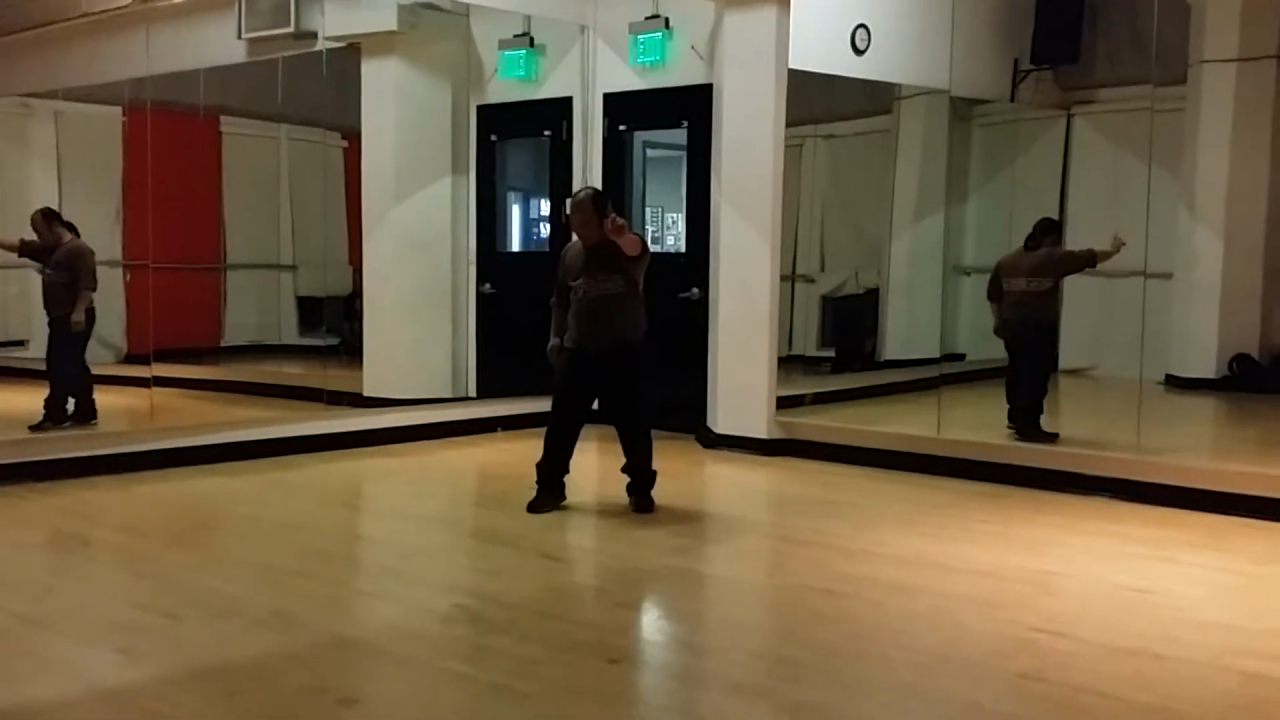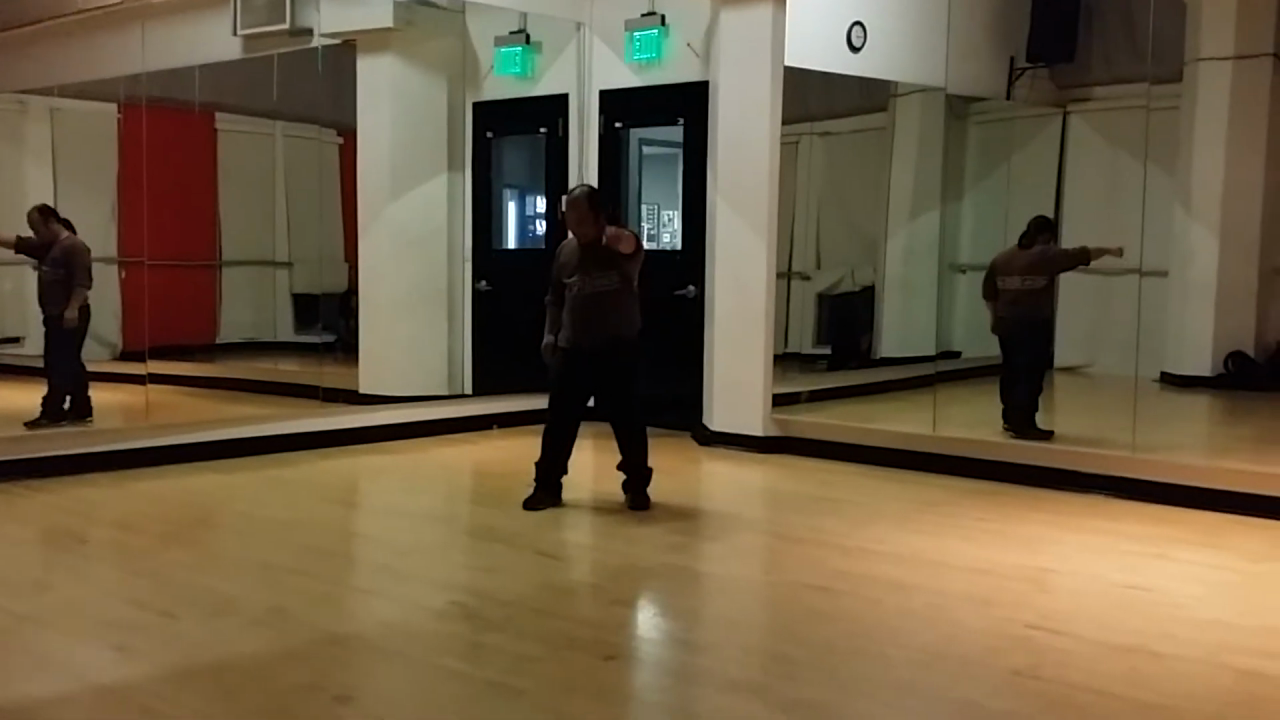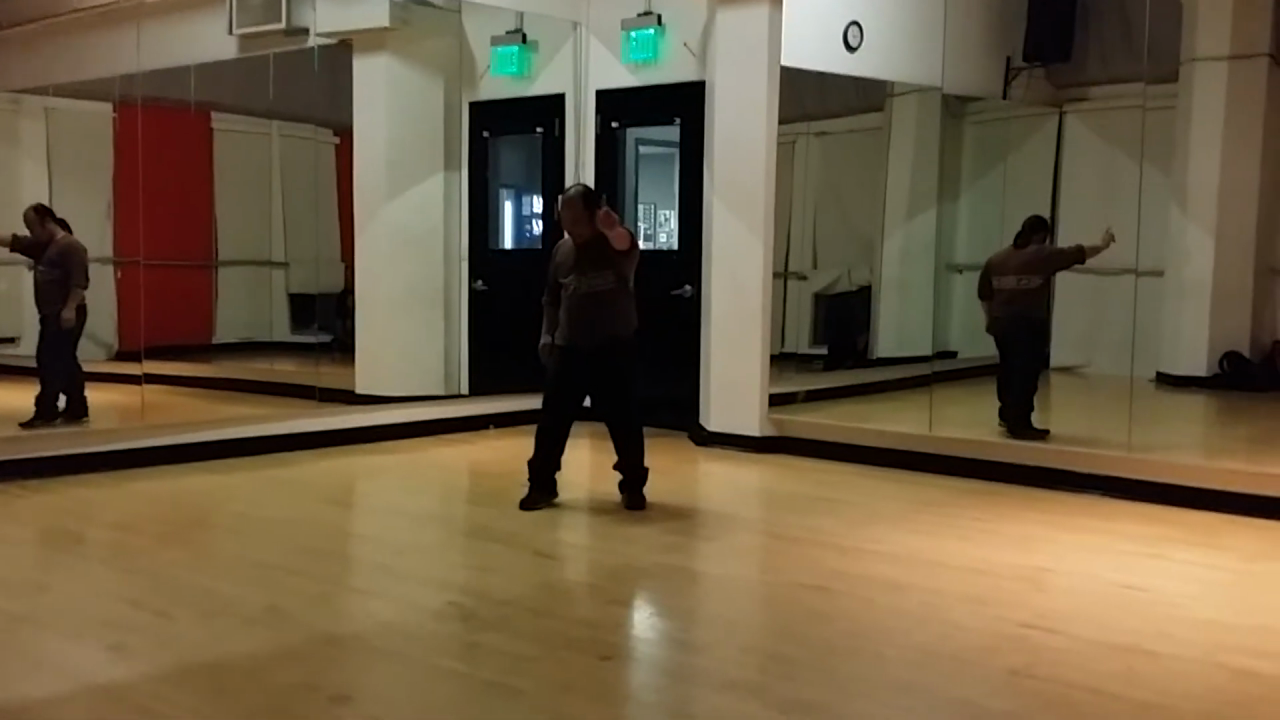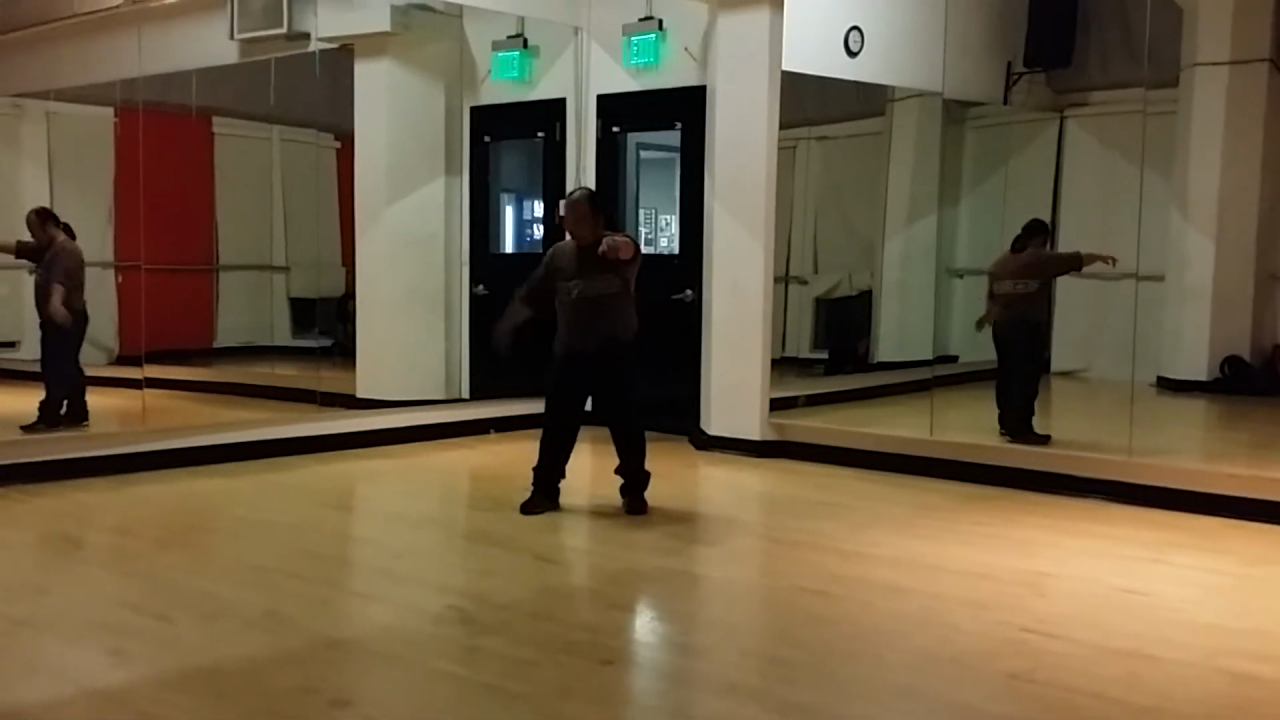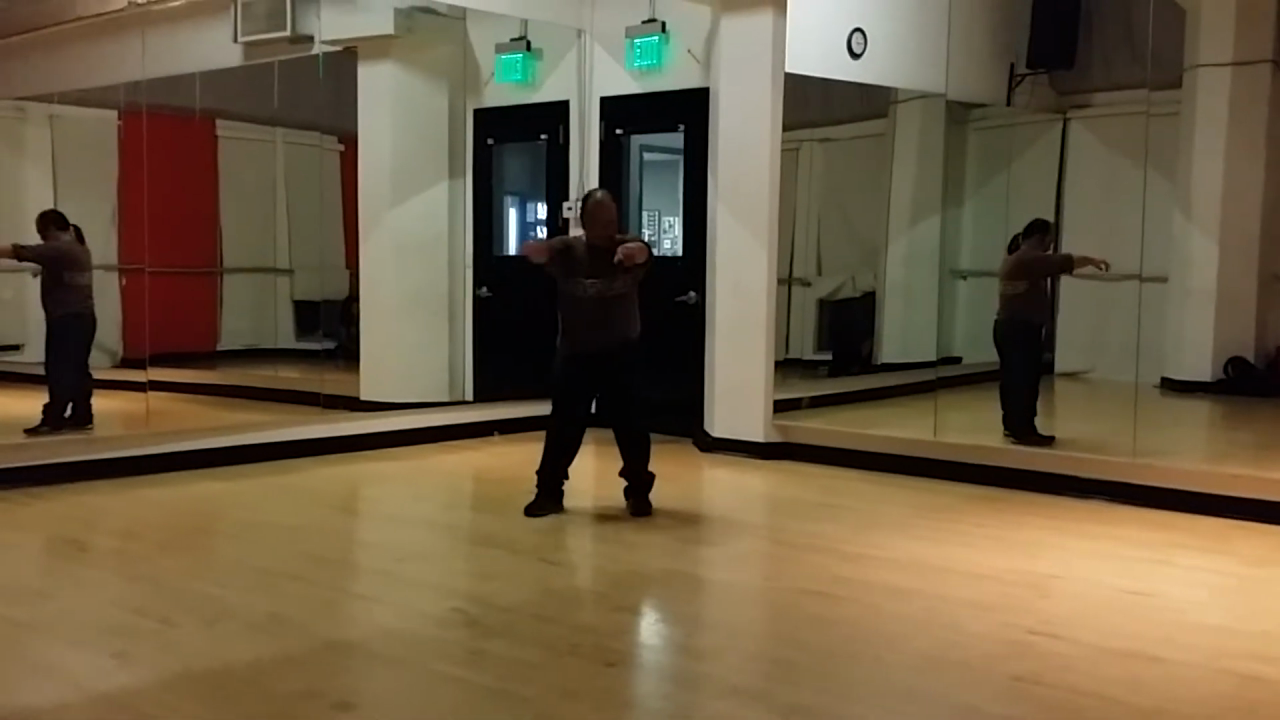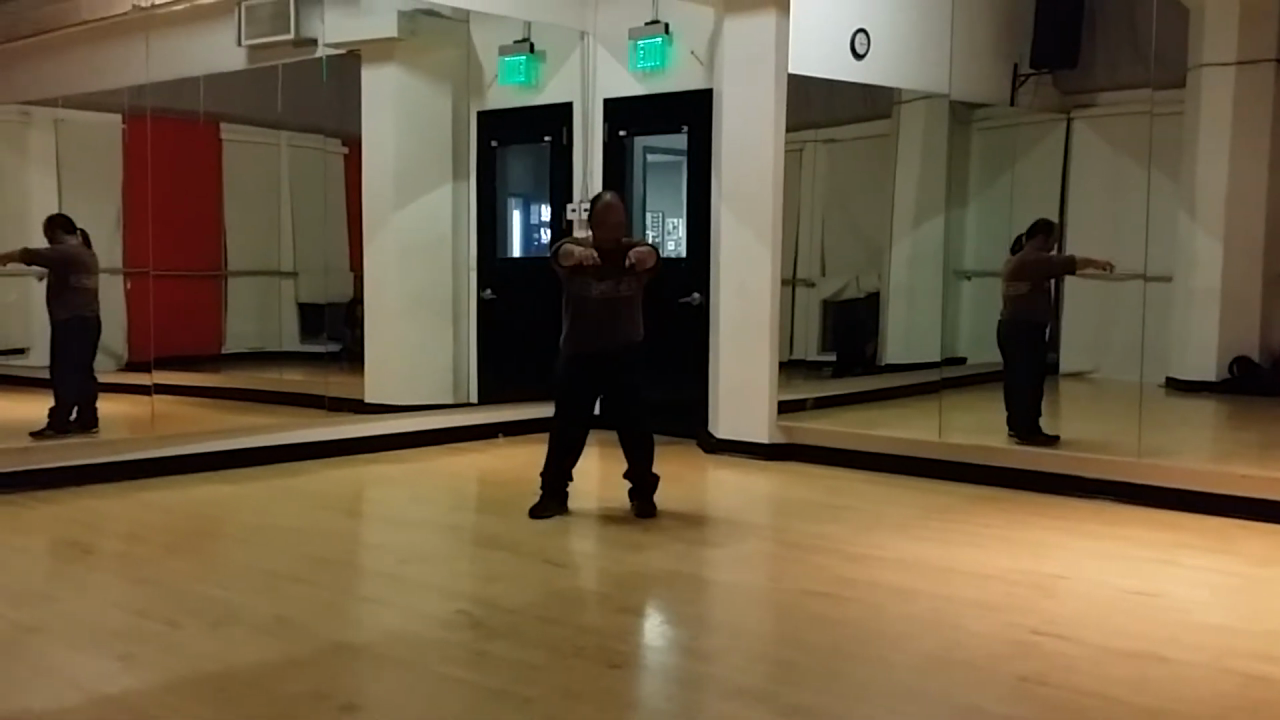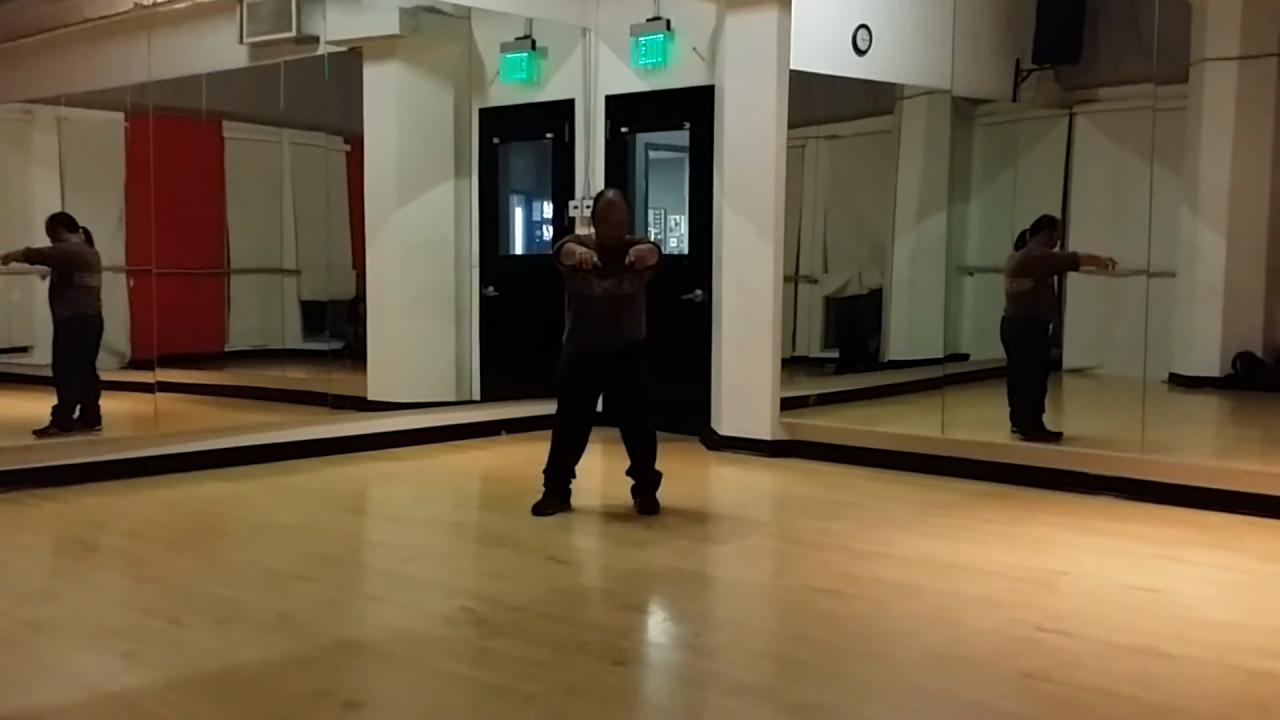
dt=0.3s
person 1, frame 1
left shoulder: (626, 249)
right shoulder: (570, 253)
left elbow: (636, 248)
right elbow: (561, 300)
left wrist: (621, 235)
right wrist: (556, 336)
left hip: (623, 352)
right hip: (578, 352)
left knee: (632, 423)
right knee: (562, 420)
left ankle: (641, 488)
right ankle: (550, 487)
person 1, frame 2
left shoulder: (620, 248)
right shoulder: (565, 251)
left elbow: (630, 246)
right elbow: (555, 298)
left wrist: (618, 236)
right wrist: (550, 334)
left hip: (618, 350)
right hip: (572, 350)
left knee: (627, 420)
right knee: (559, 419)
left ankle: (637, 486)
right ankle: (547, 485)
person 1, frame 3
left shoulder: (615, 246)
right shoulder: (561, 250)
left elbow: (623, 242)
left wrist: (612, 228)
right wrist: (547, 334)
left hip: (614, 349)
right hip: (568, 349)
left knee: (623, 421)
right knee: (553, 418)
left ankle: (633, 485)
right ankle: (542, 485)
person 1, frame 4
left shoulder: (620, 251)
right shoulder: (558, 254)
left elbow: (626, 250)
right elbow: (532, 295)
left wrist: (616, 244)
right wrist: (509, 324)
left hip: (618, 355)
right hip: (570, 355)
left knee: (625, 425)
right knee: (557, 424)
left ankle: (634, 489)
right ankle: (545, 489)
person 1, frame 5
left shoulder: (629, 251)
right shoulder: (567, 249)
left elbow: (642, 253)
right elbow: (545, 255)
left wrist: (633, 250)
right wrist: (535, 250)
left hip: (622, 355)
right hip: (577, 355)
left knee: (630, 427)
right knee: (564, 425)
left ankle: (638, 492)
right ankle: (549, 491)
person 1, frame 6
left shoulder: (634, 252)
right shoulder: (574, 251)
left elbow: (651, 256)
right elbow: (561, 253)
left wrist: (642, 255)
right wrist: (577, 252)
left hip: (625, 356)
right hip: (578, 356)
left knee: (635, 427)
right knee: (567, 427)
left ankle: (643, 493)
right ankle: (553, 493)
person 1, frame 7
left shoulder: (636, 249)
right shoulder: (578, 247)
left elbow: (654, 254)
right elbow: (562, 252)
left wrist: (643, 252)
right wrist: (578, 251)
left hip: (627, 354)
right hip: (580, 353)
left knee: (638, 424)
right knee: (569, 424)
left ankle: (645, 490)
right ankle: (556, 490)
person 2, frame 1
left shoulder: (1006, 261)
right shoulder: (1054, 258)
left elbow: (994, 295)
right elbow: (1089, 257)
left wrist: (998, 320)
right wrist: (1113, 250)
left hip: (1011, 325)
right hip: (1039, 327)
left knee: (1017, 372)
right knee: (1035, 376)
left ankle: (1016, 419)
right ankle: (1028, 427)
person 2, frame 2
left shoulder: (1001, 259)
right shoulder: (1047, 256)
left elbow: (989, 293)
right elbow: (1083, 255)
left wrist: (995, 318)
right wrist: (1108, 251)
left hip: (1006, 323)
right hip: (1034, 325)
left knee: (1012, 371)
right knee: (1030, 374)
left ankle: (1011, 418)
right ankle: (1023, 425)
person 2, frame 3
left shoulder: (996, 259)
right shoulder: (1043, 255)
left elbow: (985, 293)
right elbow: (1078, 253)
left wrist: (990, 318)
right wrist: (1103, 245)
left hip: (1002, 323)
right hip: (1029, 325)
left knee: (1008, 370)
right knee: (1026, 373)
left ankle: (1008, 416)
right ankle: (1019, 425)
person 2, frame 4
left shoulder: (1000, 262)
right shoulder: (1040, 259)
left elbow: (992, 295)
right elbow: (1076, 260)
left wrist: (990, 315)
right wrist: (1101, 257)
left hip: (1003, 326)
right hip: (1028, 328)
left knee: (1007, 376)
right knee: (1026, 378)
left ankle: (1007, 424)
right ankle: (1020, 430)
person 2, frame 5
left shoulder: (1012, 259)
right shoulder: (1032, 259)
right elbow: (1067, 261)
right wrist: (1093, 261)
left hip: (1005, 326)
right hip: (1024, 329)
left knee: (1011, 377)
right knee: (1026, 379)
left ankle: (1012, 425)
right ankle: (1023, 431)
person 2, frame 6
left shoulder: (1015, 260)
right shoulder: (1034, 260)
left elbow: (1058, 265)
right elbow: (1070, 263)
right wrist: (1097, 262)
left hip: (1010, 327)
right hip: (1027, 329)
left knee: (1016, 377)
right knee: (1030, 379)
left ankle: (1016, 425)
right ankle: (1028, 431)
person 2, frame 7
left shoulder: (1017, 256)
right shoulder: (1039, 256)
left elbow: (1061, 261)
right elbow: (1075, 259)
right wrist: (1101, 260)
left hip: (1013, 323)
right hip: (1031, 326)
left knee: (1019, 374)
right knee: (1034, 375)
left ankle: (1019, 421)
right ankle: (1031, 427)
person 3, frame 1
left shoulder: (79, 249)
right shoulder: (49, 249)
left elbow: (88, 284)
right elbow: (22, 247)
left wrist: (79, 311)
left hip: (75, 319)
right hip: (60, 318)
left knee: (60, 365)
right knee: (73, 365)
left ankle: (56, 415)
right ankle: (85, 412)
person 3, frame 2
left shoulder: (74, 247)
right shoulder: (46, 246)
left elbow: (83, 282)
left wrist: (73, 308)
left hip: (69, 316)
right hip: (55, 315)
left knee: (57, 362)
right knee: (69, 362)
left ankle: (52, 413)
right ankle: (80, 410)
person 3, frame 3
left shoulder: (70, 247)
right shoulder: (42, 246)
left elbow: (79, 282)
left wrist: (70, 309)
left hip: (65, 316)
right hip: (51, 315)
left knee: (50, 361)
right knee: (65, 362)
left ankle: (47, 412)
right ankle: (77, 410)
person 3, frame 4
left shoulder: (66, 250)
right shoulder: (47, 248)
left elbow: (61, 280)
right elbow: (19, 248)
left wrist: (56, 304)
left hip: (65, 318)
right hip: (56, 319)
left knee: (56, 368)
right knee: (68, 367)
left ankle: (50, 418)
right ankle: (77, 414)
person 3, frame 5
left shoulder: (59, 250)
right shoulder: (78, 248)
left elbow: (20, 252)
right elbow: (34, 252)
left hip: (67, 320)
right hip: (81, 319)
left knee: (59, 370)
right knee: (77, 369)
left ankle: (53, 420)
right ankle: (82, 417)
person 3, frame 6
left shoulder: (65, 253)
right shoulder: (86, 253)
left elbow: (29, 255)
right elbow: (42, 257)
left hip: (71, 324)
right hip: (88, 322)
left knee: (64, 374)
right knee: (83, 372)
left ankle: (59, 424)
right ankle: (87, 420)
person 3, frame 7
left shoulder: (68, 251)
right shoulder: (89, 251)
left elbow: (32, 255)
right elbow: (45, 257)
left hip: (73, 321)
right hip: (90, 320)
left knee: (67, 371)
right knee: (85, 370)
left ankle: (63, 422)
right ankle: (90, 418)
